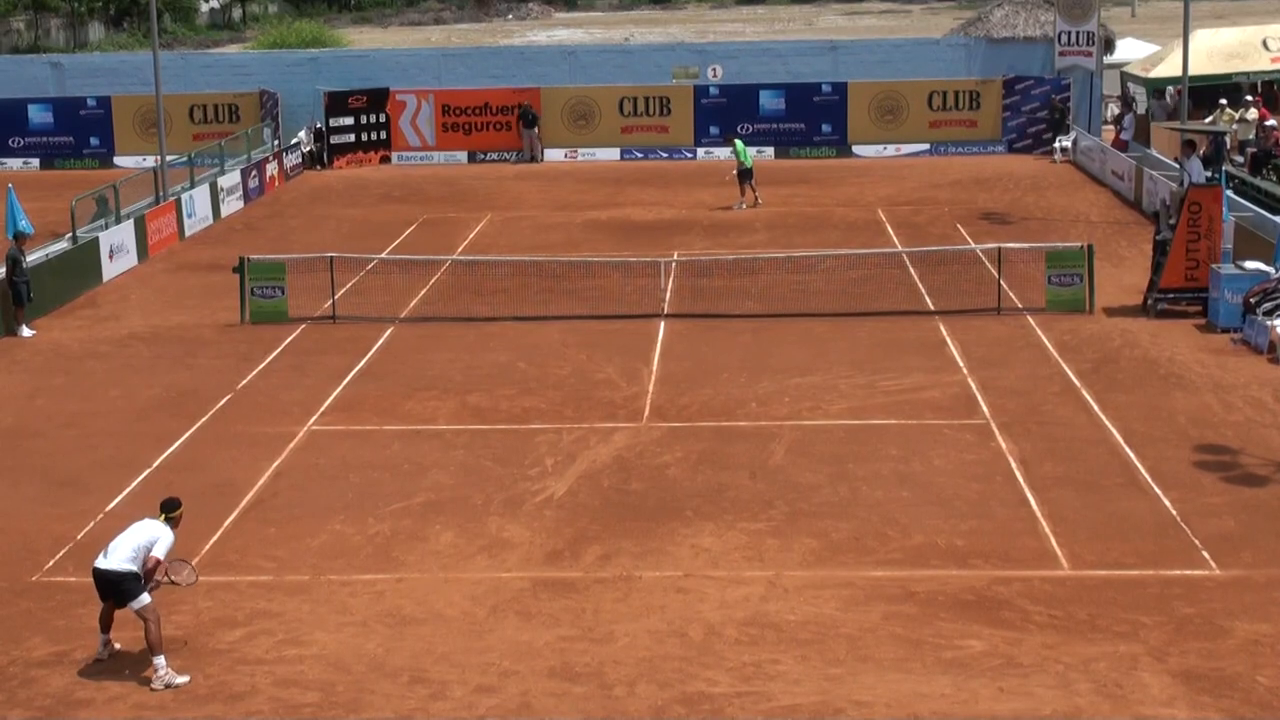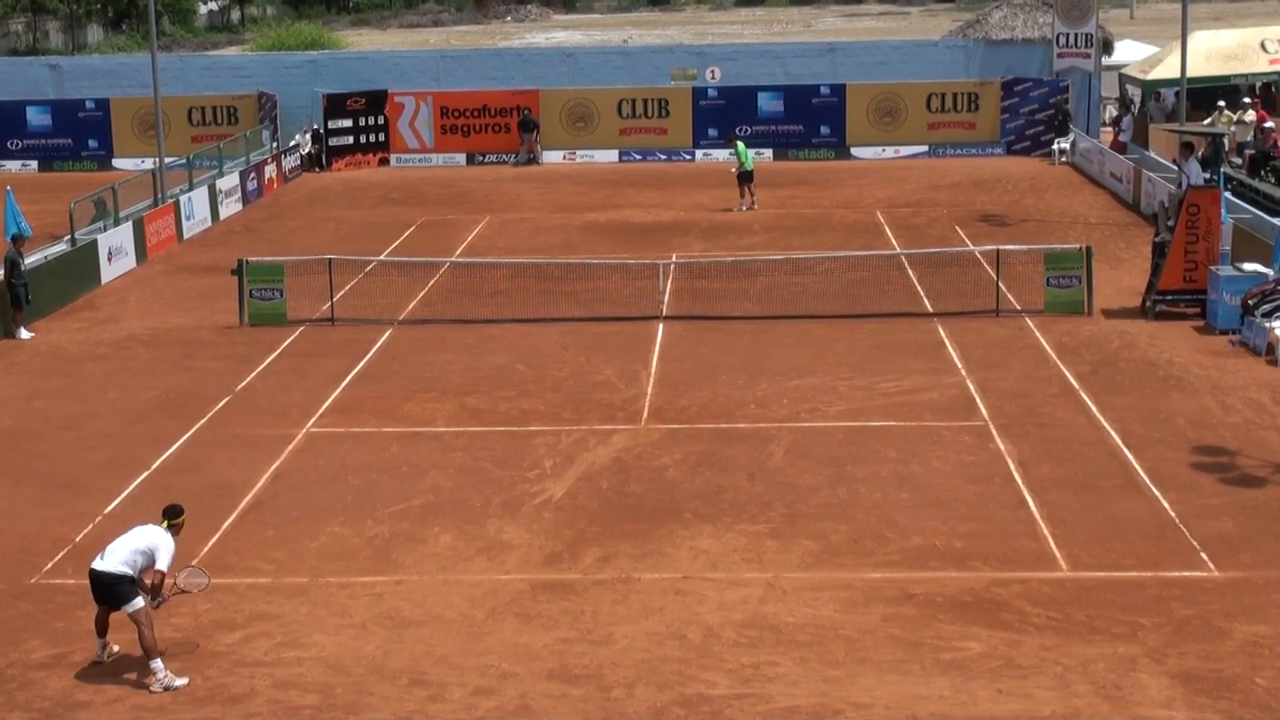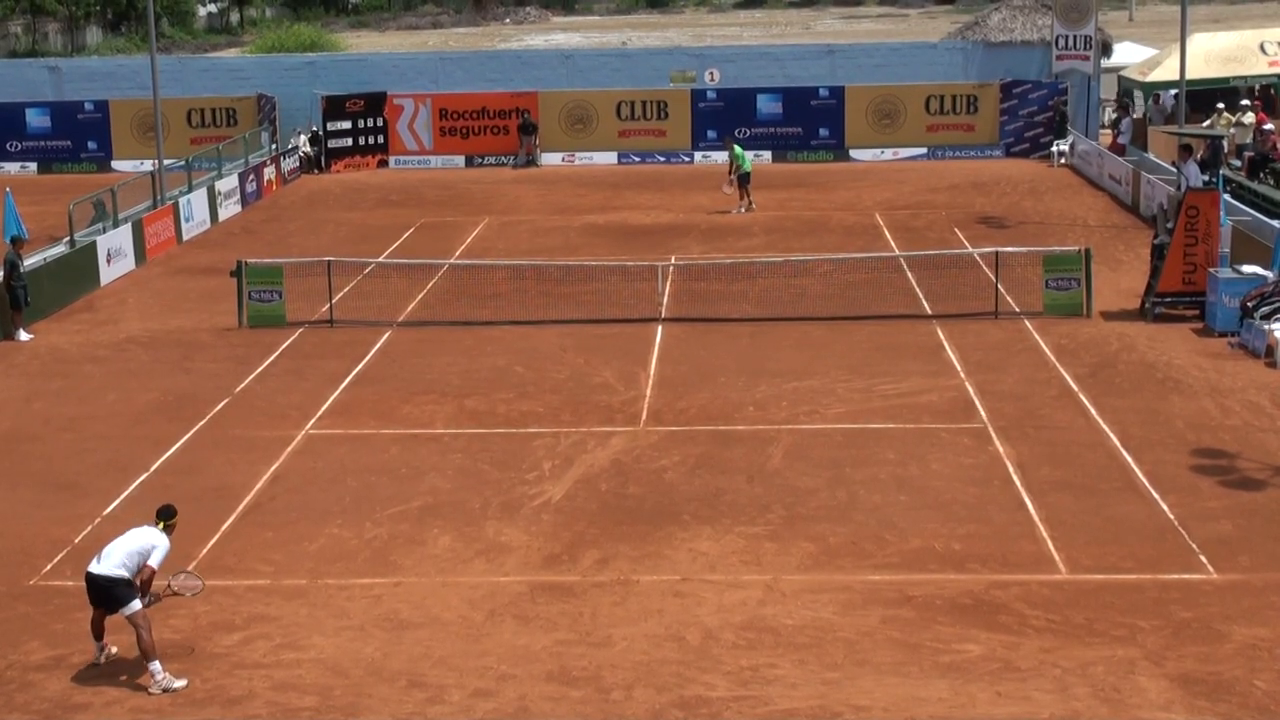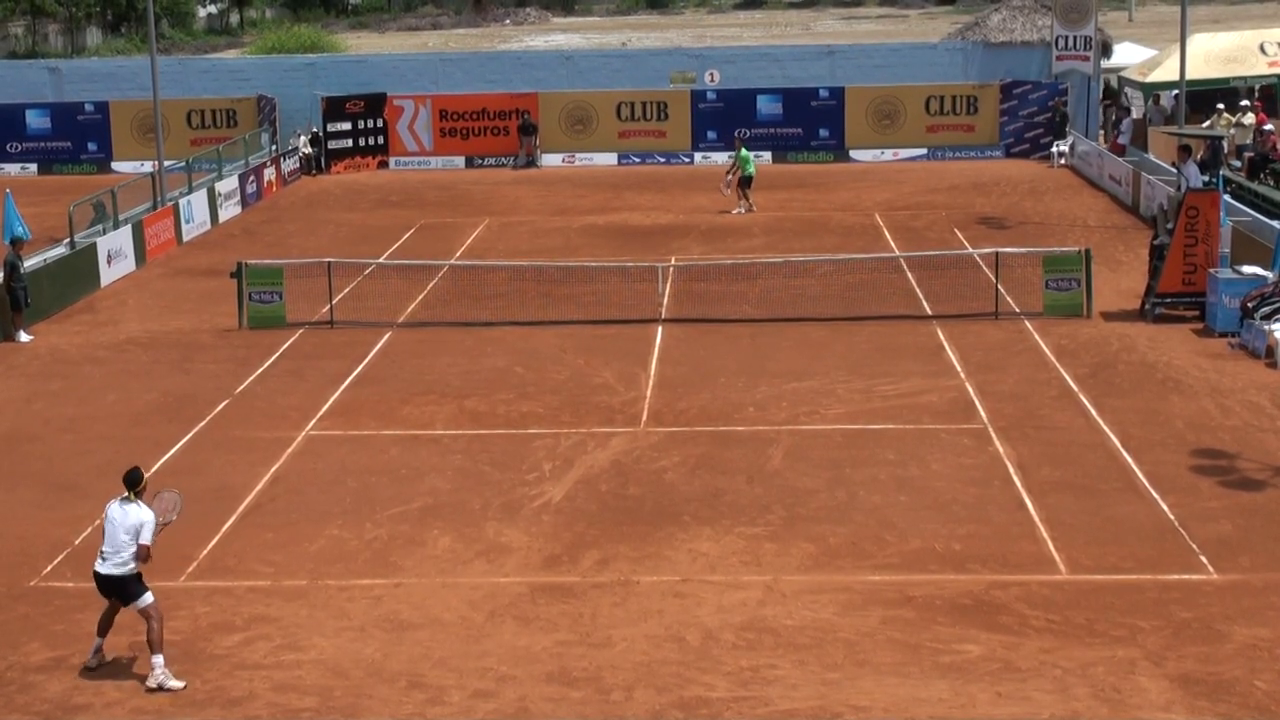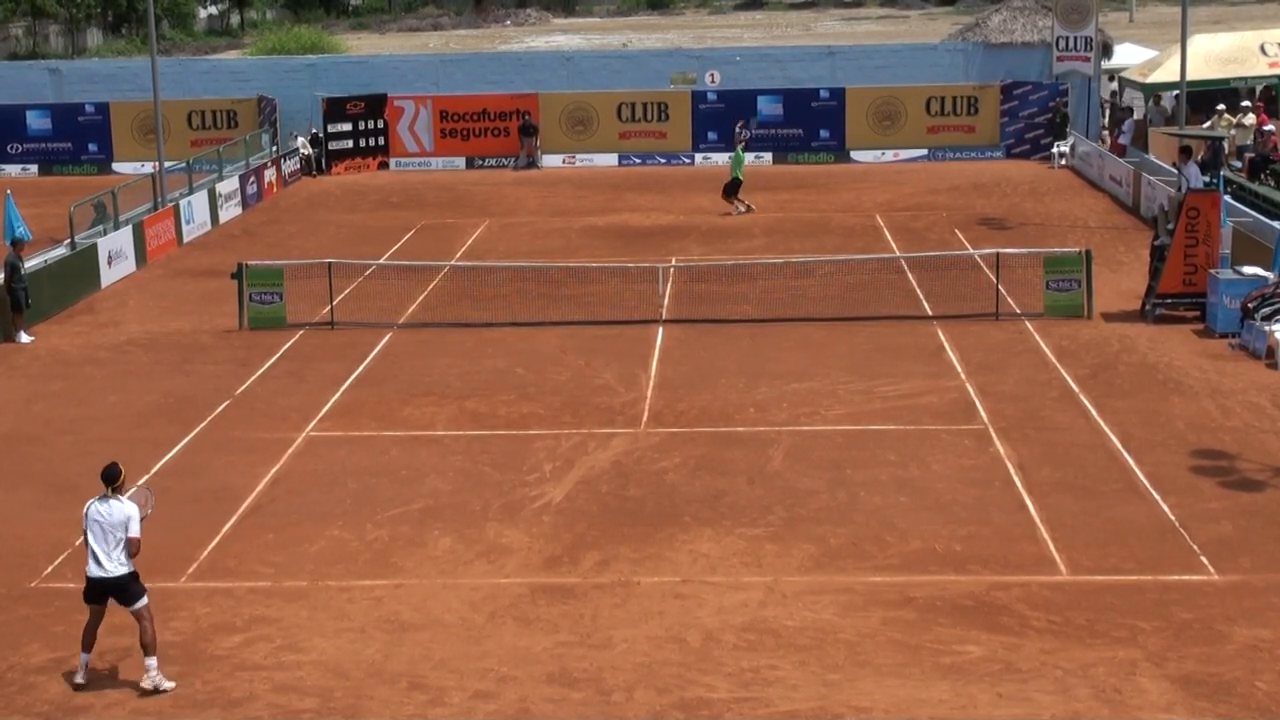
dt=1s
person 1, frame 1
left shoulder: (143, 523)
right shoulder: (167, 534)
right elbow: (151, 564)
left wrist: (144, 581)
right wrist: (148, 584)
left hip: (99, 568)
right hip: (120, 573)
left knee: (109, 604)
right knee: (152, 618)
left ankle: (104, 647)
right ankle: (161, 674)
person 1, frame 2
left shoulder: (145, 529)
right shoulder: (167, 542)
right elbow: (158, 579)
left wrist: (149, 594)
right wrist: (154, 599)
left hip: (96, 570)
right hip: (115, 575)
left knee: (104, 609)
right knee: (145, 623)
left ankle: (102, 650)
right ankle: (160, 677)
person 1, frame 3
left shoulder: (139, 530)
right shoulder: (163, 542)
right elbow: (146, 576)
left wrist: (139, 594)
right wrist: (145, 598)
left hip: (93, 573)
right hip: (112, 578)
left knee: (99, 612)
right knee: (142, 625)
left ankle: (100, 652)
right ankle: (159, 680)
person 1, frame 4
left shoulder: (112, 506)
right shoulder: (146, 515)
right elbow: (143, 555)
right wrist: (147, 556)
left hip: (101, 572)
right hip: (124, 575)
left knee: (113, 608)
right knee: (154, 617)
left ankle: (95, 655)
right ankle: (158, 673)
person 1, frame 5
left shoulder: (90, 507)
right shoulder: (130, 509)
left elbow: (87, 540)
right elbow: (133, 549)
right wrist: (136, 548)
left hip: (94, 576)
right hip: (121, 576)
left knee: (94, 621)
right knee: (146, 620)
left ankle: (81, 673)
right ankle: (152, 675)
